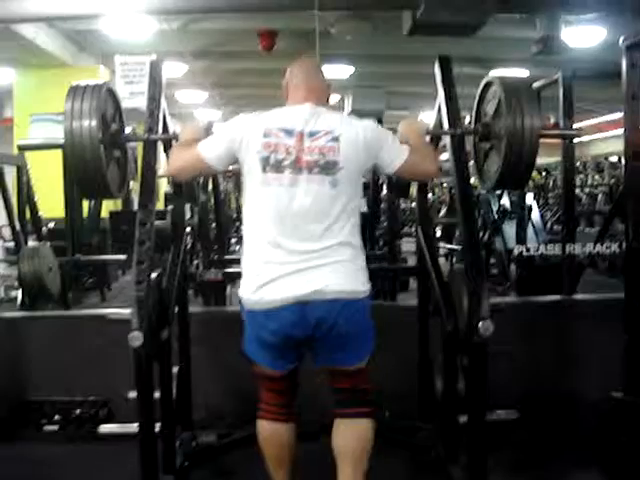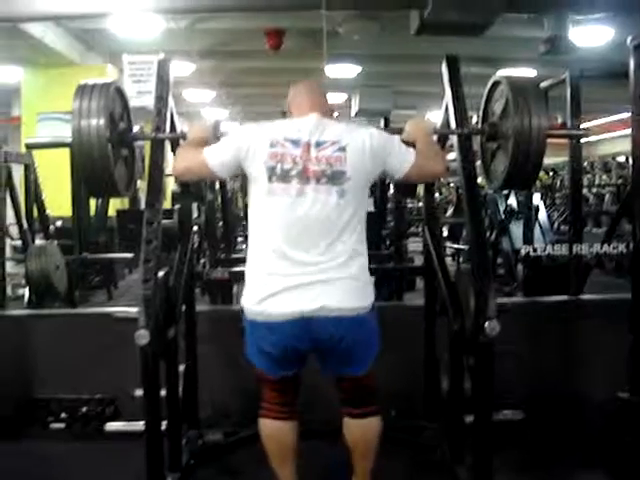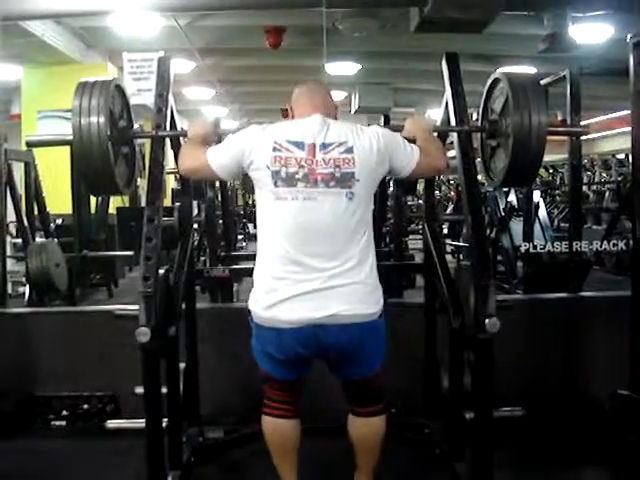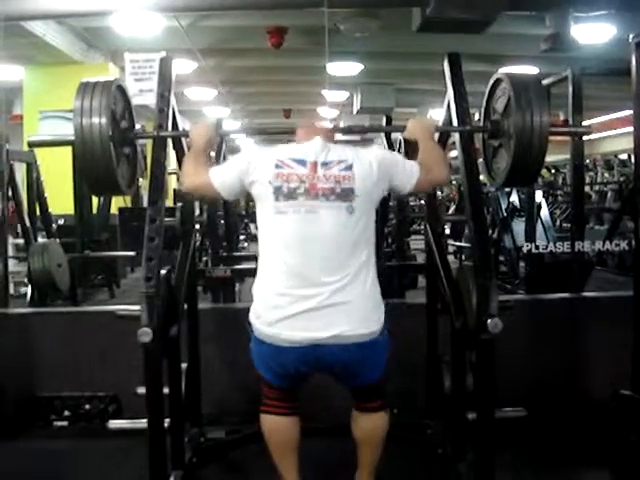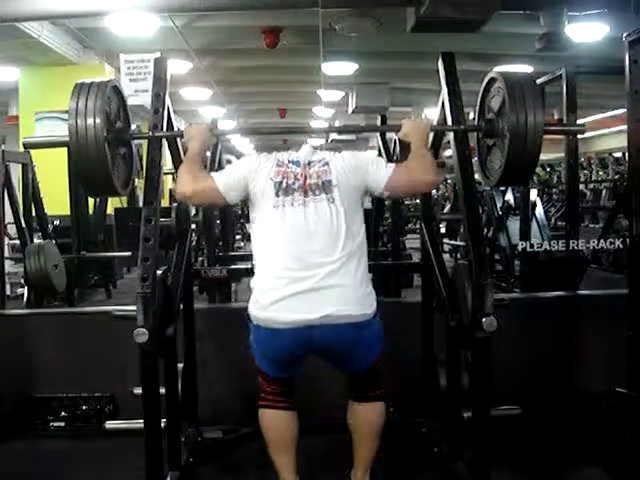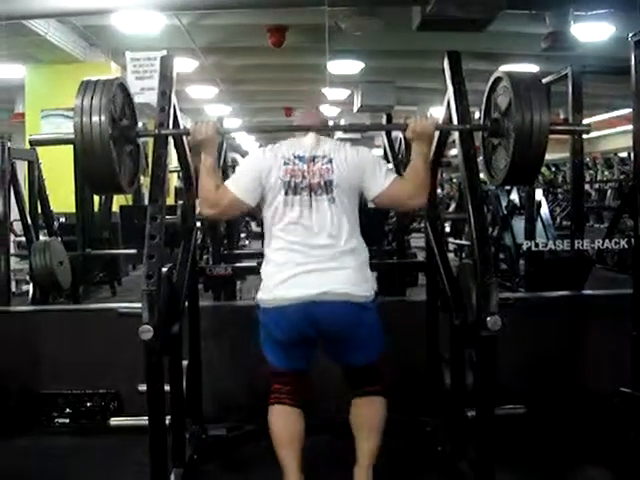
dt=0.4s
person 1, frame 1
left shoulder: (248, 127)
right shoulder: (360, 130)
left elbow: (177, 167)
right elbow: (427, 168)
left wrist: (188, 138)
right wrist: (414, 136)
left hip: (269, 297)
right hip: (341, 295)
left knee: (275, 399)
right knee: (353, 398)
person 1, frame 2
left shoulder: (254, 137)
right shoulder: (366, 140)
left elbow: (183, 167)
right elbow: (434, 167)
left wrist: (195, 139)
right wrist: (422, 135)
left hip: (272, 308)
right hip: (346, 307)
left knee: (277, 399)
right knee: (359, 398)
person 1, frame 3
left shoulder: (257, 140)
right shoulder: (372, 140)
left elbow: (189, 165)
right elbow: (436, 163)
left wrist: (197, 135)
right wrist: (422, 131)
left hip: (278, 313)
right hip: (355, 313)
left knee: (279, 399)
right knee: (366, 399)
person 1, frame 4
left shoulder: (260, 160)
right shoulder: (371, 160)
left elbow: (191, 181)
right elbow: (438, 175)
left wrist: (200, 143)
right wrist: (423, 136)
left hip: (279, 328)
right hip: (355, 329)
left knee: (277, 398)
right knee: (370, 398)
person 1, frame 5
left shoulder: (257, 167)
right shoulder: (351, 163)
left elbow: (187, 189)
right elbow: (425, 177)
left wrist: (195, 146)
right wrist: (417, 138)
left hip: (275, 317)
right hip: (348, 315)
left knee: (274, 392)
right knee: (367, 388)
person 1, frame 6
left shoulder: (265, 158)
right shoulder: (355, 156)
left elbow: (212, 206)
right elbow: (414, 197)
left wrist: (207, 151)
right wrist: (421, 144)
left hip: (282, 300)
right hip: (348, 297)
left knee: (285, 390)
right knee: (367, 384)
